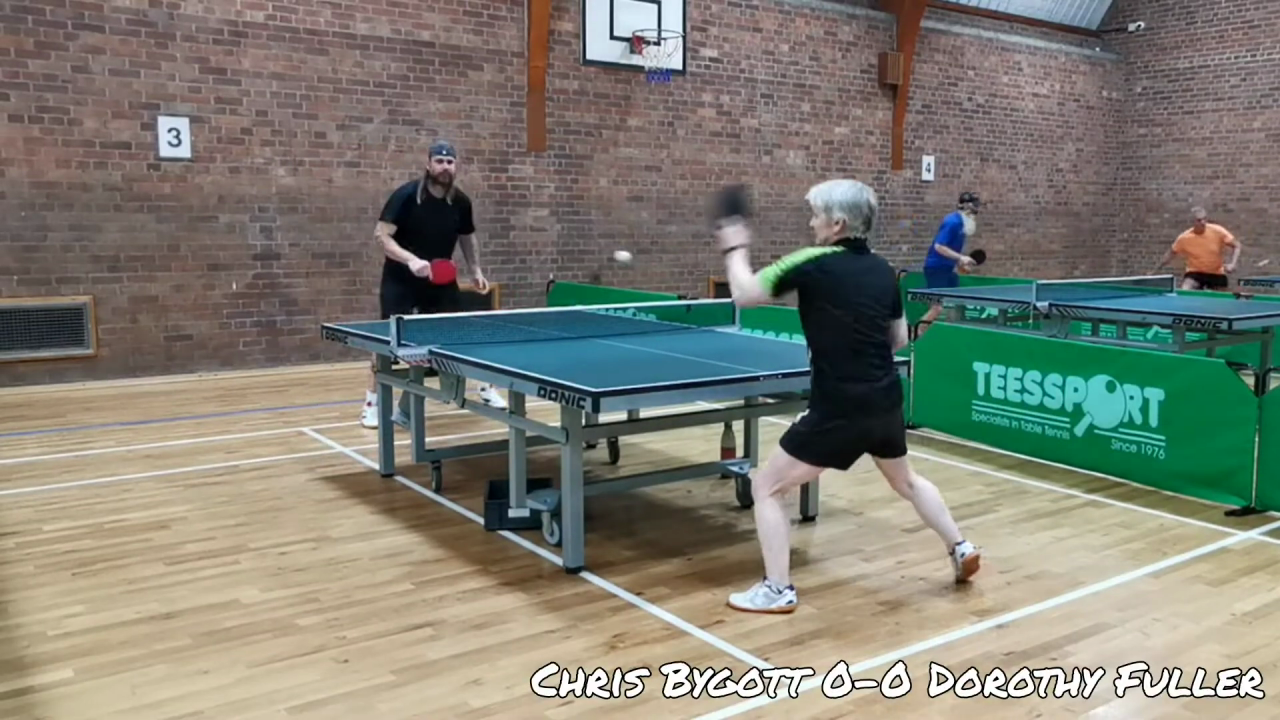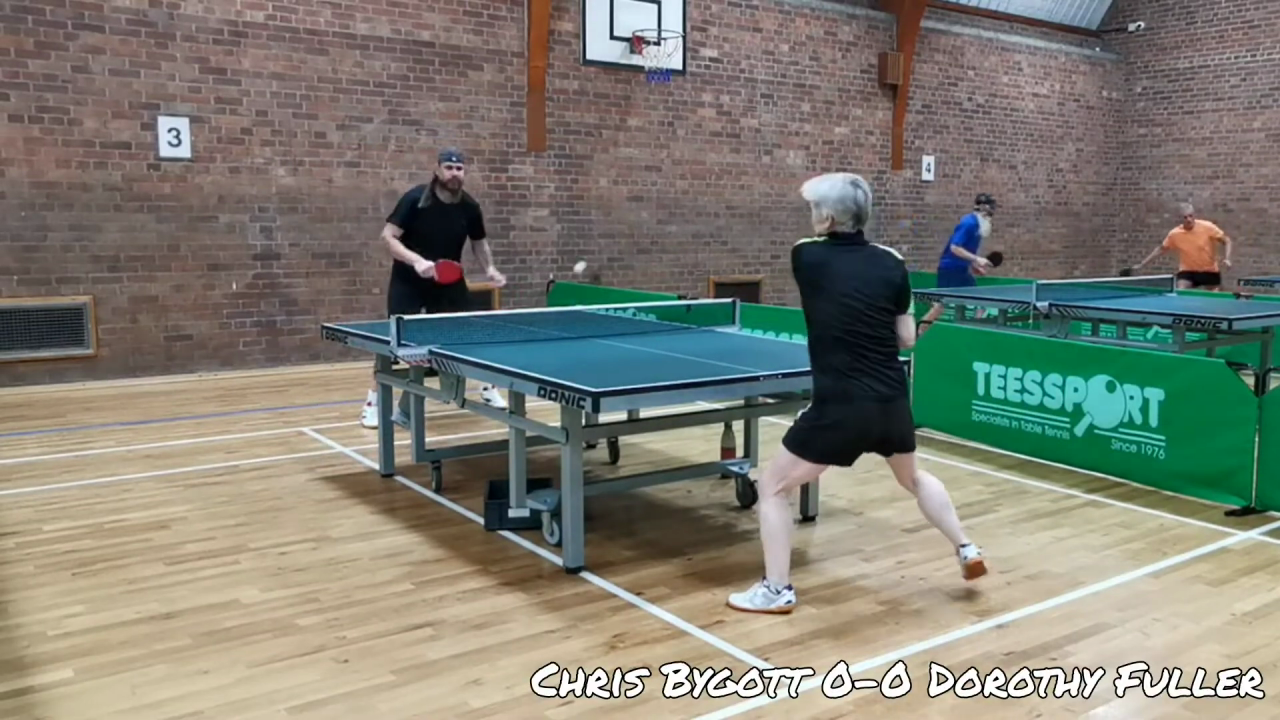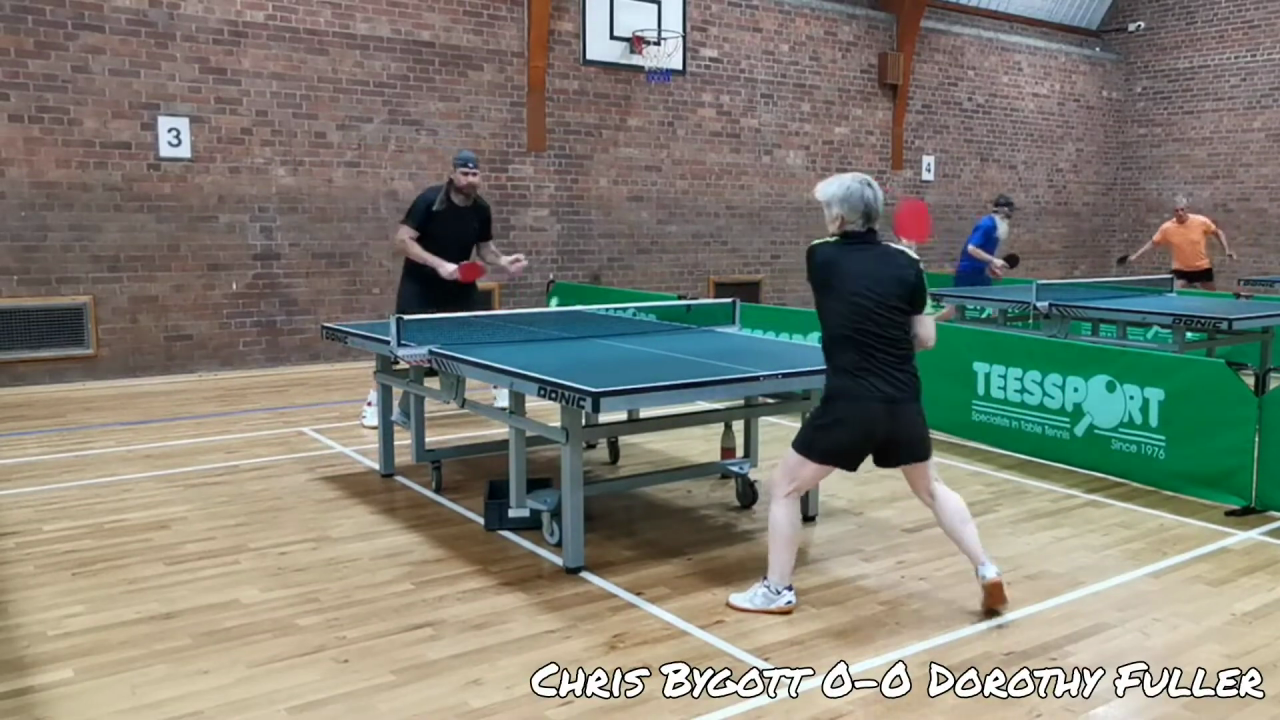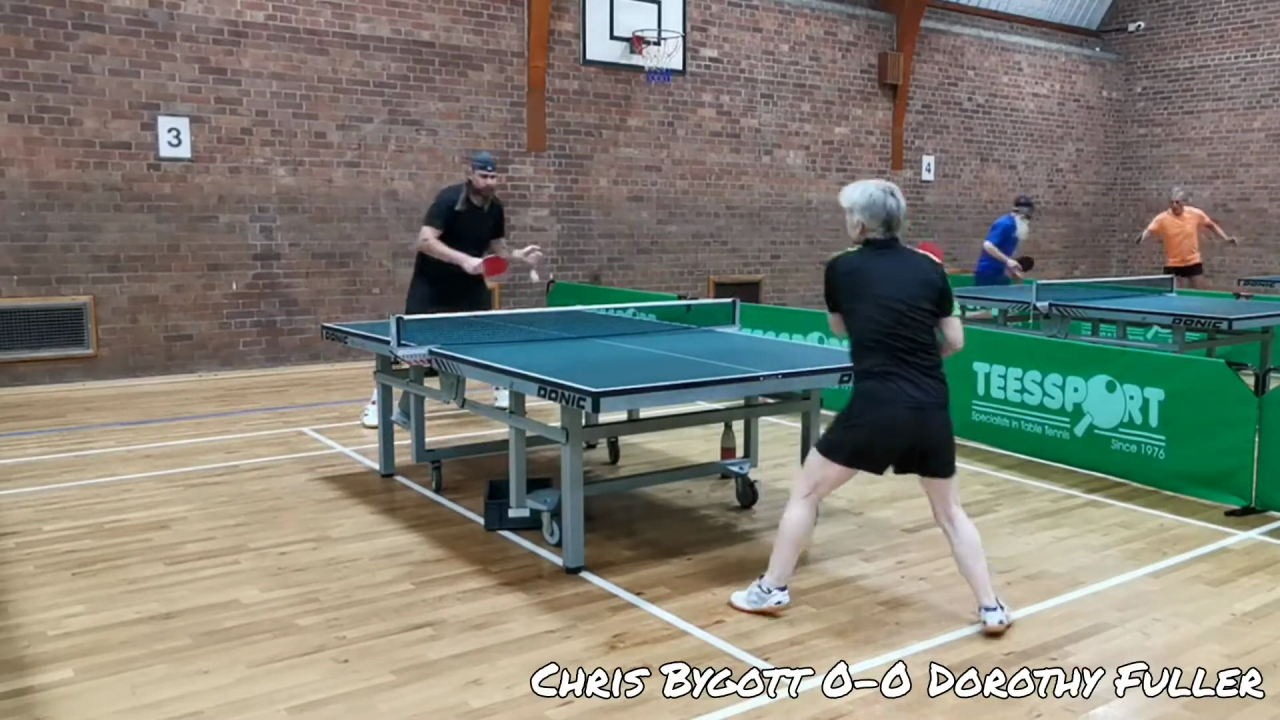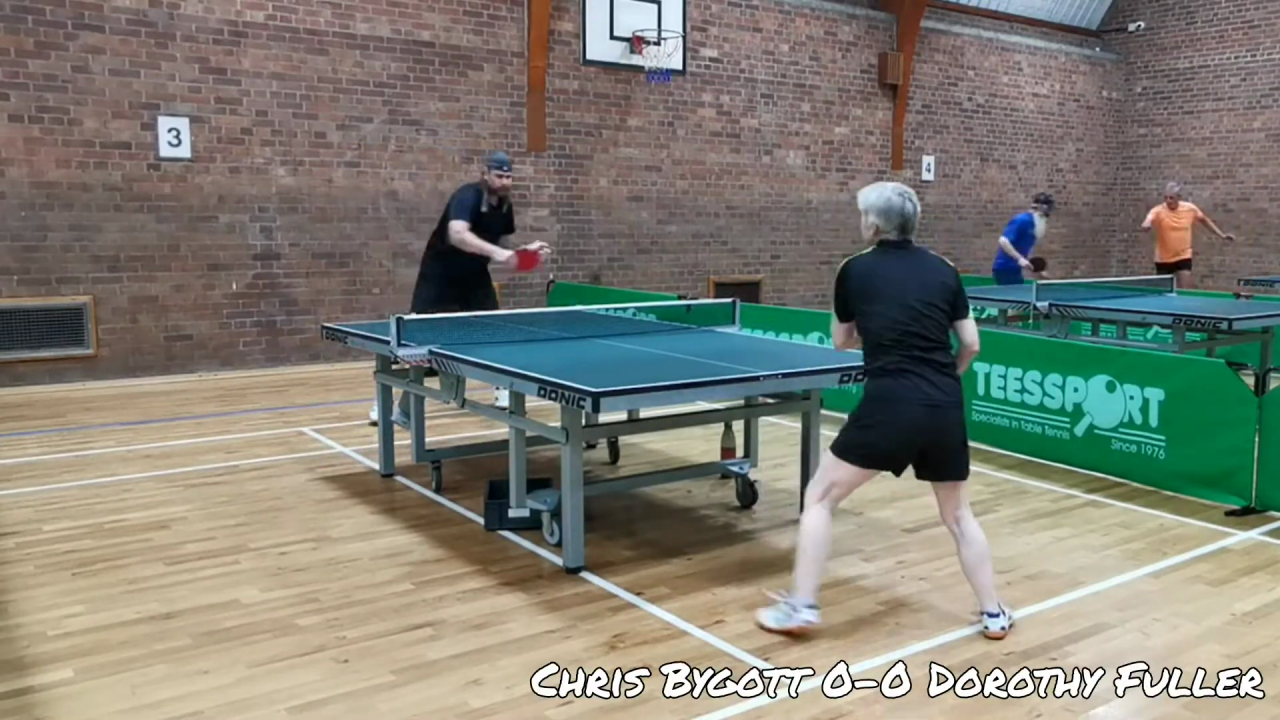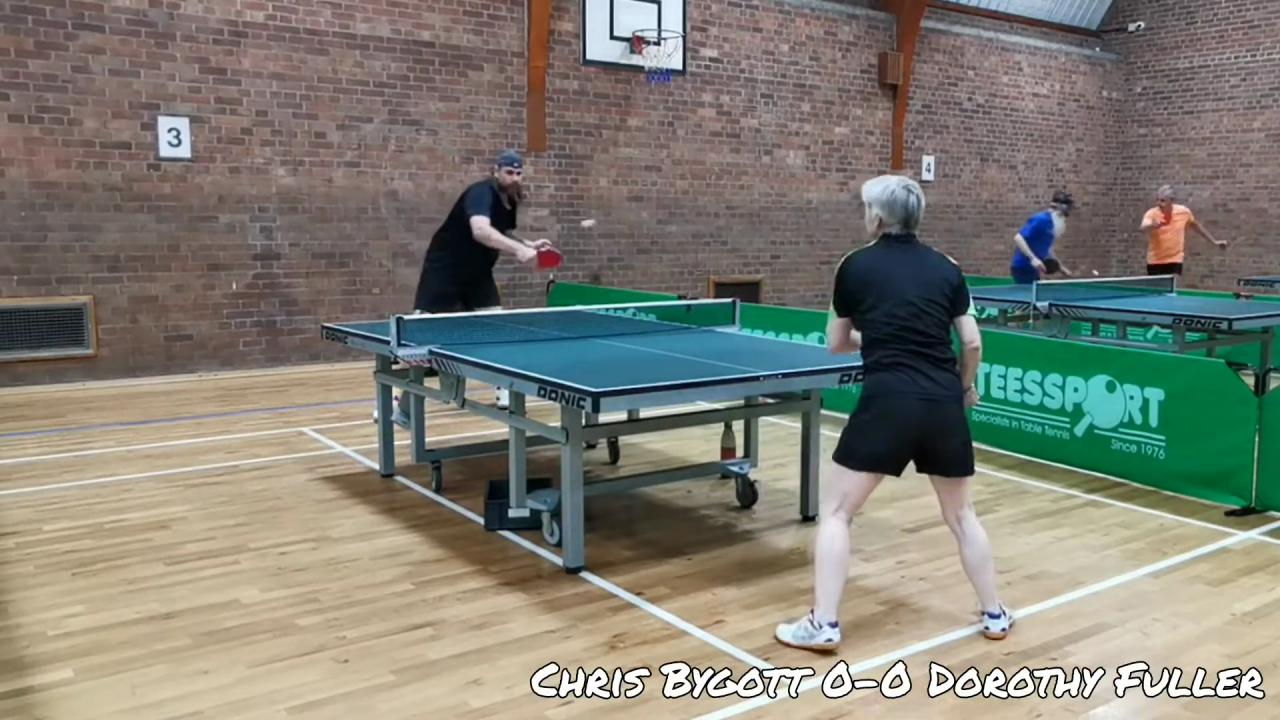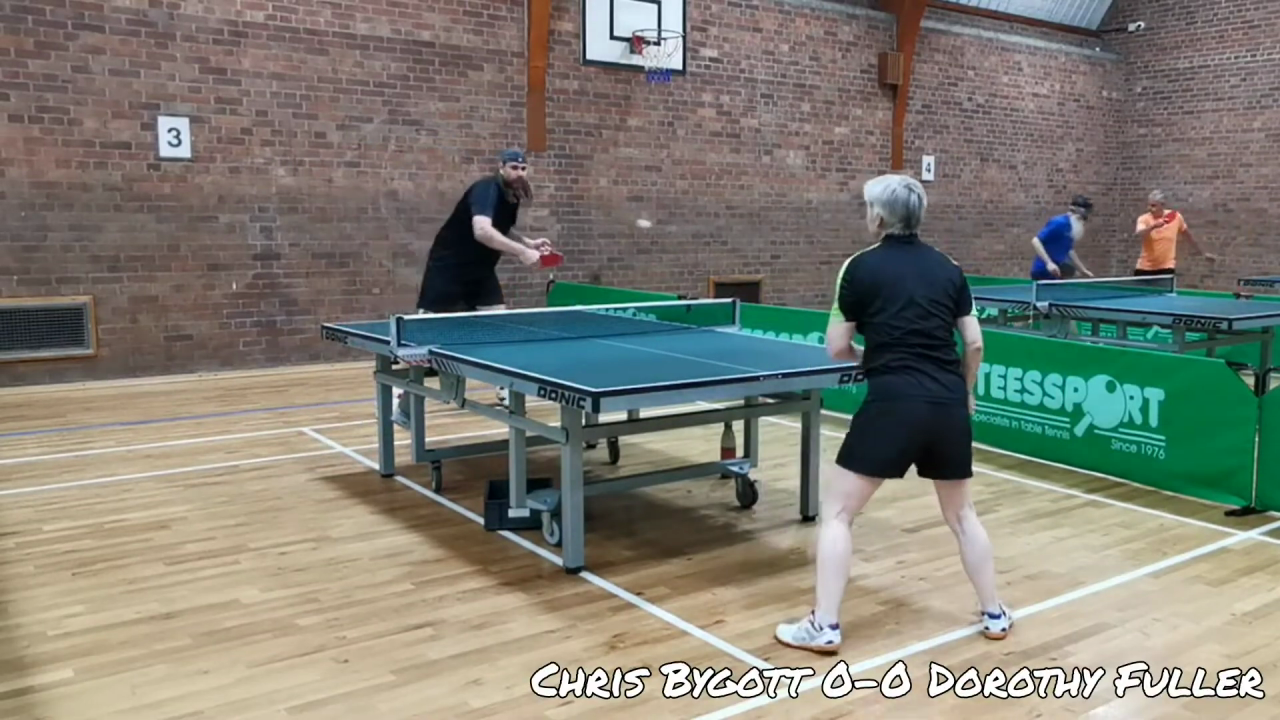
dt=0.1s
person 1, frame 1
left shoulder: (814, 263)
right shoulder: (885, 271)
left elbow: (745, 293)
right elbow: (900, 340)
left wrist: (735, 247)
left hip: (840, 411)
right hip: (886, 402)
left knee: (767, 486)
right knee: (905, 479)
left ankle: (777, 590)
right ankle: (960, 547)
person 1, frame 2
left shoulder: (807, 255)
right shoulder: (891, 264)
right elbow: (906, 338)
left hip: (840, 404)
right hip: (891, 398)
left knee: (773, 485)
right knee: (913, 478)
left ankle: (776, 589)
right ankle: (966, 550)
person 1, frame 3
left shoulder: (820, 257)
right shoulder: (906, 263)
right elbow: (925, 338)
left hip: (848, 404)
right hip: (903, 403)
left knee: (783, 489)
right knee: (930, 490)
left ankle: (778, 591)
right ankle: (985, 572)
person 1, frame 4
left shoulder: (841, 269)
right shoulder: (930, 269)
right elbow: (954, 342)
left hip: (875, 405)
right hip: (930, 406)
left knee: (804, 492)
right knee: (949, 510)
left ankle: (772, 589)
right ankle: (991, 608)
person 1, frame 5
left shoulder: (854, 271)
right shoulder: (944, 271)
left elbow: (843, 340)
right elbow: (970, 345)
left hip: (888, 405)
right hip: (944, 406)
left knee: (819, 497)
right knee: (958, 515)
left ankle: (801, 606)
right ankle: (992, 613)
person 1, frame 6
left shoulder: (855, 266)
right shoulder: (945, 268)
left elbow: (836, 342)
right elbow: (972, 342)
right wrist: (966, 384)
left hip: (887, 401)
right hip: (944, 403)
left knee: (835, 511)
right knee: (960, 514)
left ankle: (823, 624)
right ankle: (995, 614)
person 1, frame 7
left shoulder: (860, 269)
right shoulder: (948, 269)
left elbow: (836, 348)
right elbow: (974, 344)
right wrist: (966, 392)
left hip: (894, 403)
right hip: (949, 404)
left knee: (837, 512)
right knee: (960, 514)
left ankle: (824, 625)
right ankle: (994, 614)
person 2, frame 1
left shoulder: (461, 202)
right shoulder: (408, 195)
left elbow: (466, 239)
right elbow: (381, 235)
left wrist: (475, 271)
right wrist: (410, 260)
left hip: (441, 280)
right hip: (401, 279)
left ankle: (486, 390)
right ankle: (372, 403)
person 2, frame 2
left shoulder: (470, 207)
right shoulder: (415, 199)
left elbow: (479, 243)
right elbow: (387, 237)
left wrist: (489, 269)
right wrist: (417, 261)
left hip: (448, 281)
right hip: (409, 280)
left ankle: (489, 390)
right ankle: (372, 403)
person 2, frame 3
left shoulder: (481, 209)
right shoulder: (430, 200)
left elbow: (485, 248)
right elbow: (402, 240)
left wrist: (504, 262)
right wrist: (438, 264)
left hip: (460, 282)
right hip: (420, 281)
left ankle: (500, 392)
right ankle: (373, 403)
person 2, frame 4
left shoulder: (495, 208)
right shoulder: (448, 199)
left elbow: (496, 244)
right elbow: (425, 240)
left wrist: (518, 255)
right wrist: (463, 259)
left hip: (470, 281)
right hip: (432, 279)
left ankle: (501, 392)
right ankle: (377, 402)
person 2, frame 5
left shoulder: (505, 205)
right shoulder: (467, 197)
left elbow: (501, 238)
right elbow: (456, 235)
left wrist: (525, 250)
right wrist: (494, 251)
left hip: (474, 277)
right hip: (439, 274)
left ankle: (502, 391)
person 2, frame 6
left shoulder: (511, 201)
right shoulder: (480, 193)
right elbow: (480, 230)
left wrist: (529, 245)
right wrist: (517, 250)
left hip: (478, 274)
right hip: (444, 270)
left ankle: (504, 391)
person 2, frame 7
left shoulder: (514, 198)
right shoulder: (487, 191)
right elbow: (482, 232)
left wrist: (529, 243)
right wrist: (522, 251)
left hip: (481, 272)
right hip: (447, 268)
left ankle: (505, 390)
right ankle: (398, 394)
